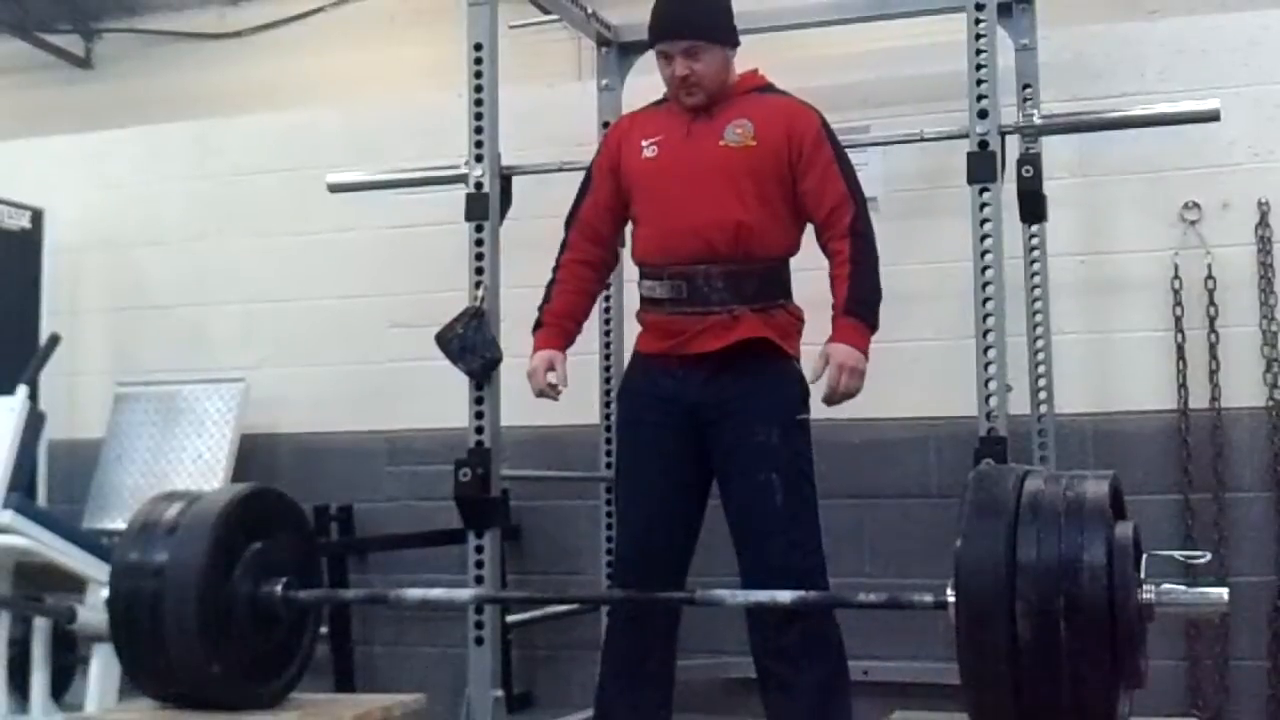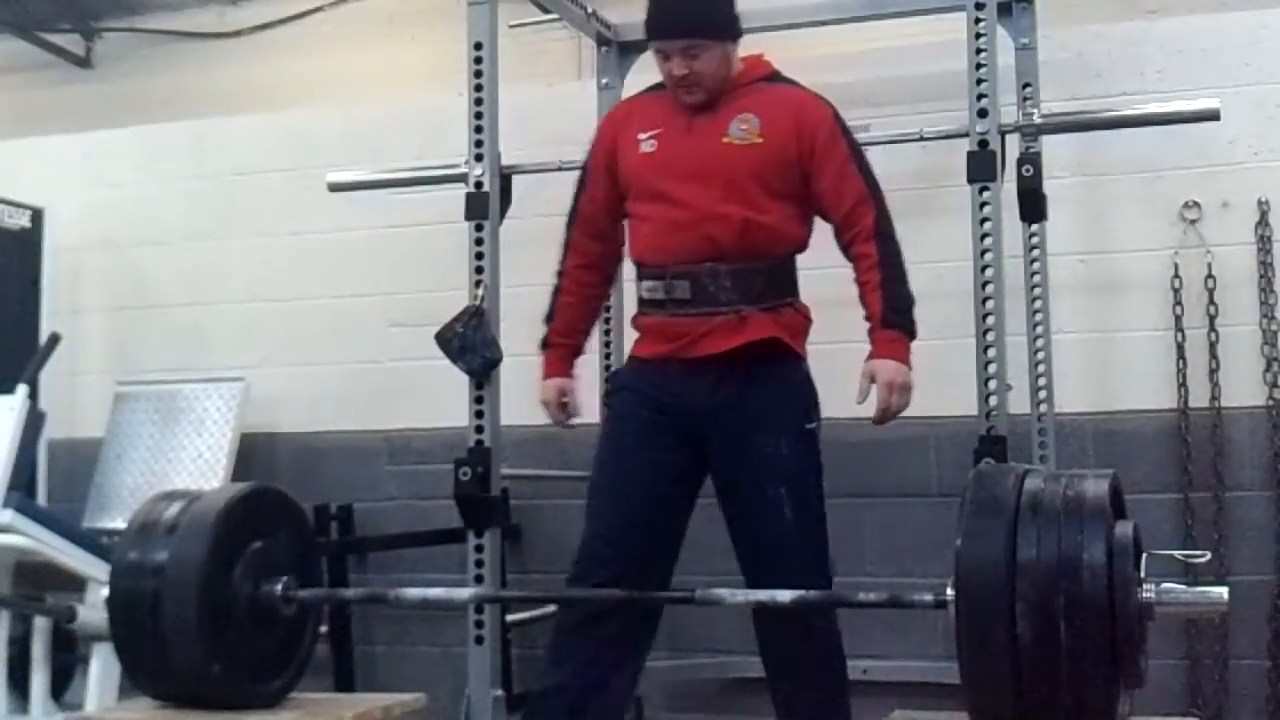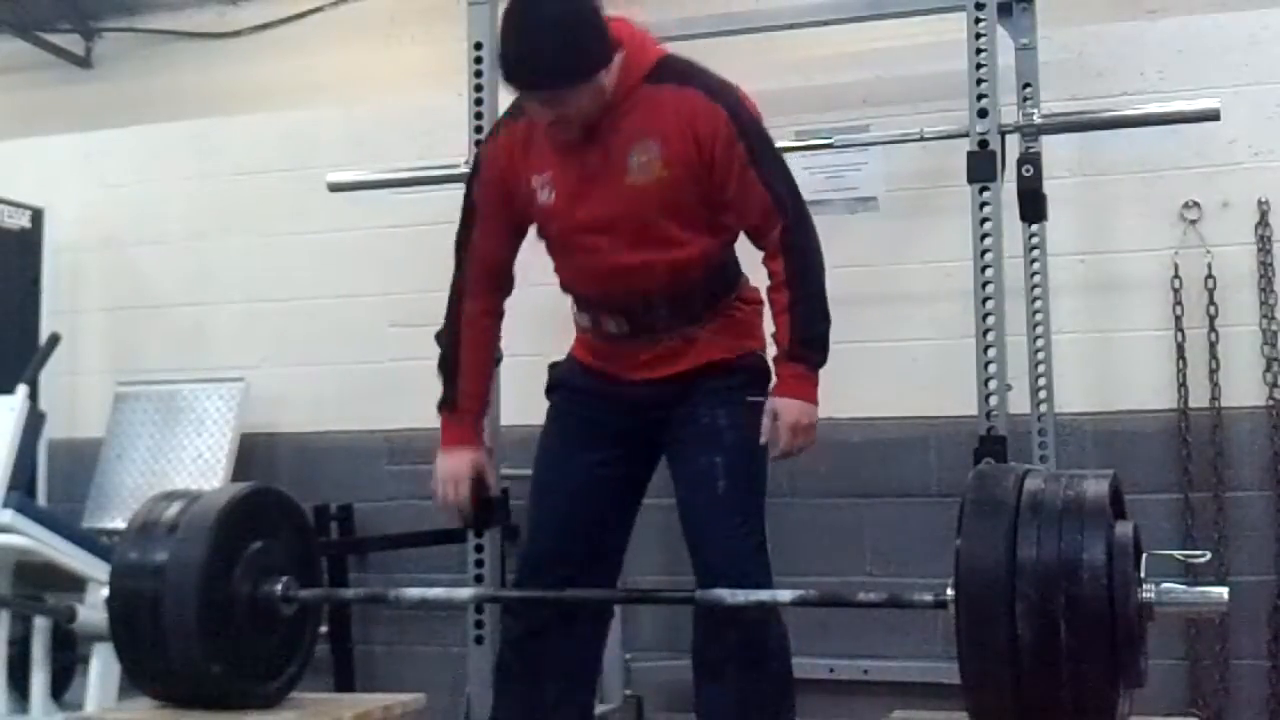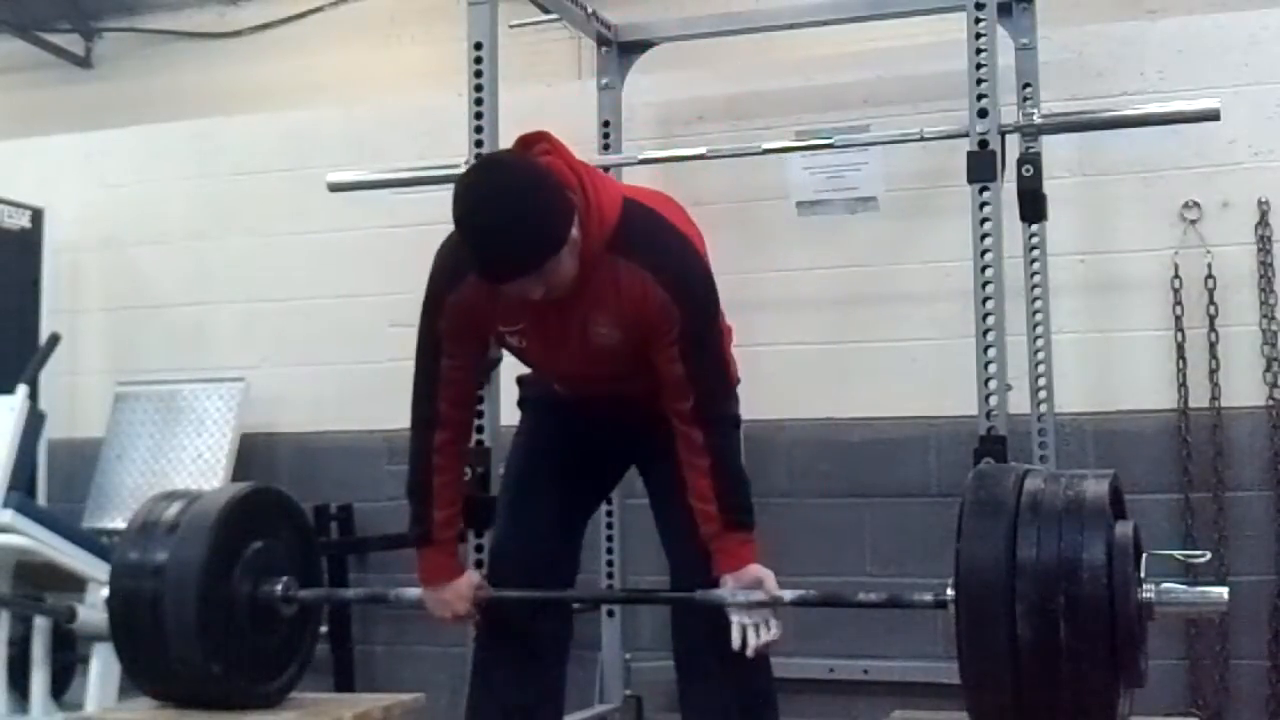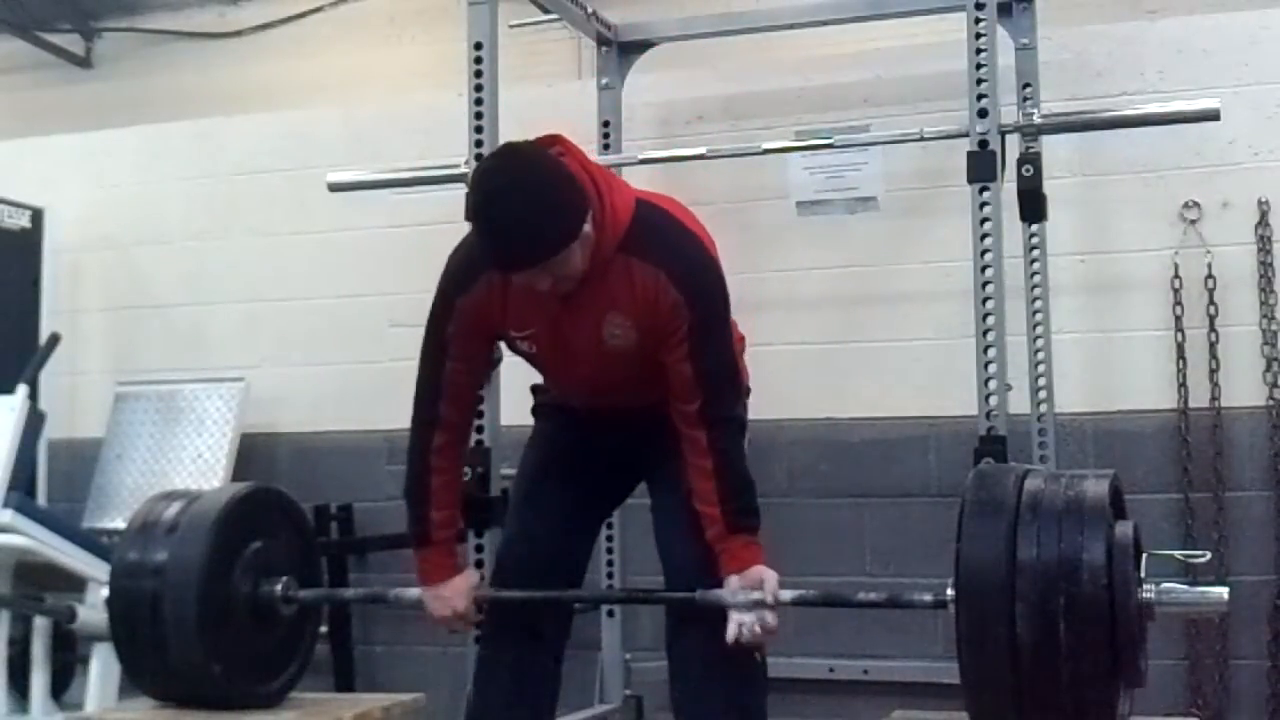
dt=1s
person 1, frame 1
left shoulder: (788, 121)
right shoulder: (629, 137)
left elbow: (846, 229)
right elbow: (586, 246)
left wrist: (852, 329)
right wrist: (551, 336)
left hip: (756, 372)
right hip: (657, 377)
left knee: (783, 570)
right knee: (641, 571)
person 1, frame 2
left shoulder: (795, 113)
right shoulder: (626, 125)
left elbow: (865, 228)
right elbow: (587, 250)
left wrist: (890, 342)
right wrist: (558, 357)
left hip: (760, 375)
right hip: (652, 380)
left knee: (789, 580)
right knee: (607, 573)
person 1, frame 3
left shoulder: (698, 107)
right shoulder: (507, 149)
left elbow: (786, 236)
right elbow: (477, 292)
left wrist: (796, 376)
right wrist: (460, 428)
left hip: (713, 376)
right hip: (596, 382)
left knee: (731, 582)
right knee: (549, 582)
person 1, frame 4
left shoulder: (658, 250)
right shoulder: (460, 273)
left elbow: (703, 413)
right elbow: (442, 410)
left wrist: (734, 552)
right wrist: (439, 559)
left hip: (671, 404)
right hip: (563, 408)
left knee: (712, 591)
right knee: (513, 591)
person 1, frame 5
left shoulder: (671, 253)
right shoulder: (474, 274)
left elbow: (710, 413)
right elbow: (443, 411)
left wrist: (740, 551)
right wrist: (437, 558)
left hip: (679, 415)
right hip: (576, 418)
left knee: (705, 592)
right knee: (518, 592)
